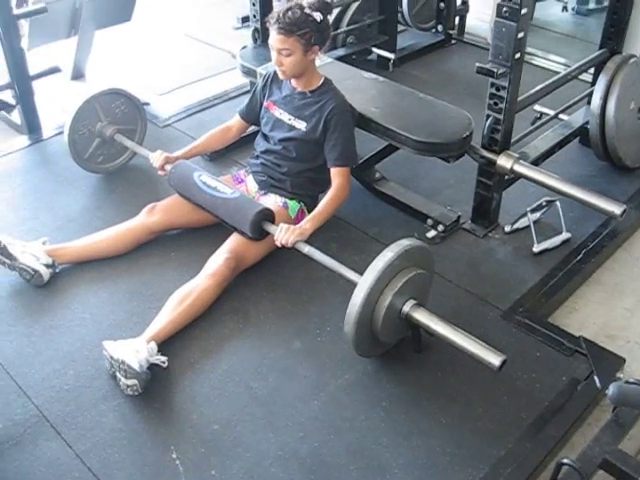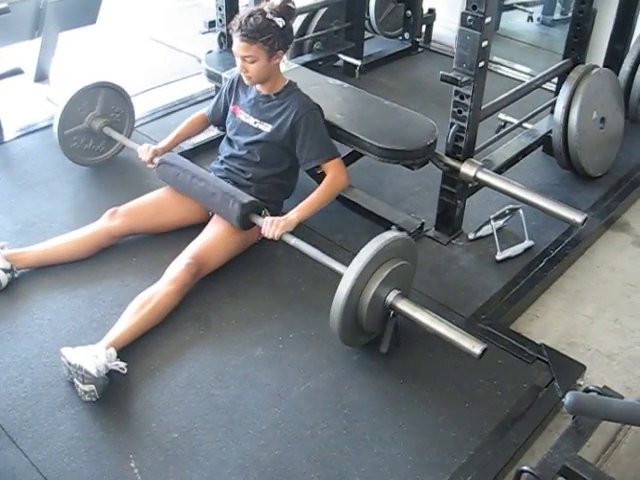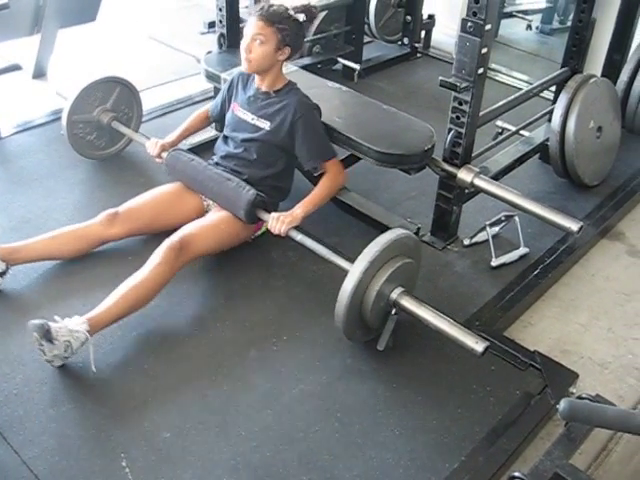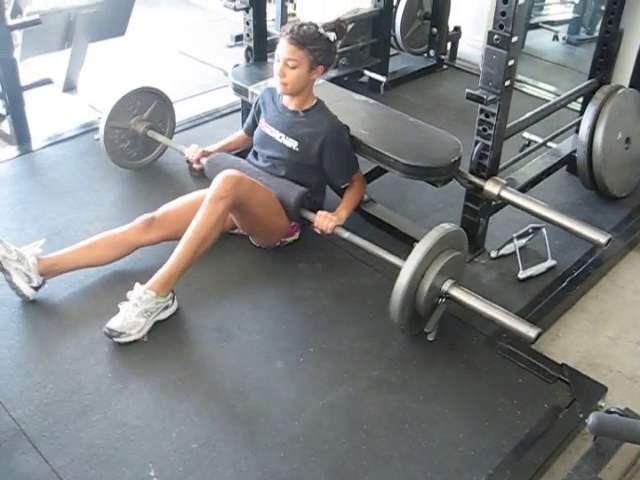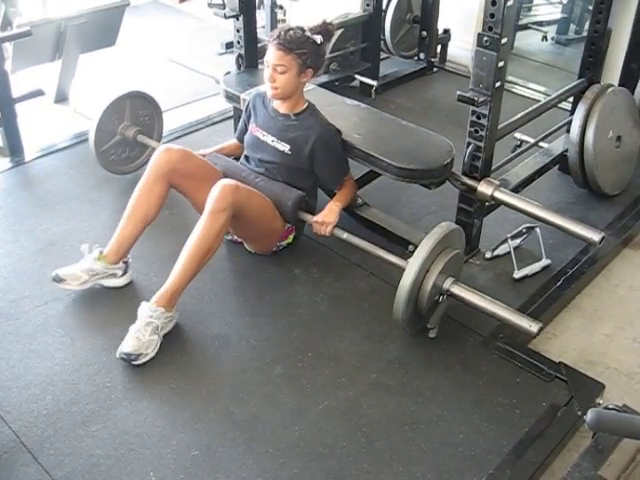
dt=0.7s
person 1, frame 1
left shoulder: (333, 108)
right shoulder: (272, 81)
left elbow: (340, 184)
right elbow: (233, 129)
left wrist: (305, 228)
right wrist: (176, 156)
left hip: (287, 200)
right hip: (248, 179)
left knee: (225, 262)
right knee: (153, 215)
left ankle: (142, 349)
right ankle: (45, 258)
person 1, frame 2
left shoulder: (300, 110)
right shoulder: (238, 84)
left elbow: (337, 176)
right elbow: (205, 118)
left wrist: (291, 219)
right wrist: (163, 147)
left hip: (253, 204)
right hip: (214, 182)
left knee: (186, 268)
right knee: (116, 218)
left ankle: (102, 355)
person 1, frame 3
left shoulder: (298, 109)
right shoulder: (239, 81)
left elbow: (335, 173)
right elbow: (209, 113)
left wrist: (296, 213)
right wrist: (171, 140)
left knee: (176, 247)
right knee: (113, 220)
left ankle: (79, 331)
person 1, frame 4
left shoulder: (327, 129)
right shoulder: (269, 97)
left elbow: (357, 183)
left wrist: (337, 215)
right wrist: (209, 150)
left hip: (281, 219)
right hip: (237, 197)
left knee: (229, 181)
right knee: (148, 225)
left ankle: (157, 295)
right ankle: (37, 267)
person 1, frame 5
left shoulder: (318, 132)
right shoulder: (258, 102)
left elbow: (347, 184)
left wrist: (333, 208)
right wrist: (200, 156)
left hip: (275, 225)
right hip: (233, 207)
left knee: (226, 190)
right knee: (169, 156)
left ankle: (161, 308)
right ankle: (110, 263)
